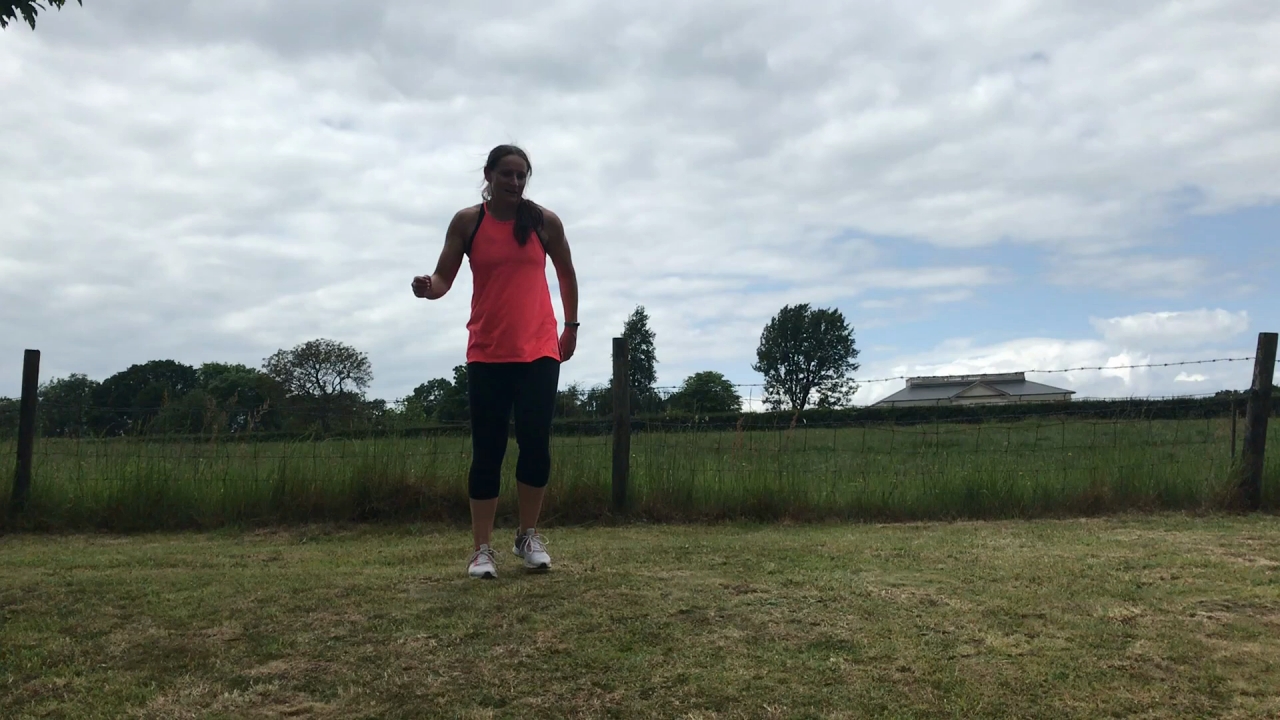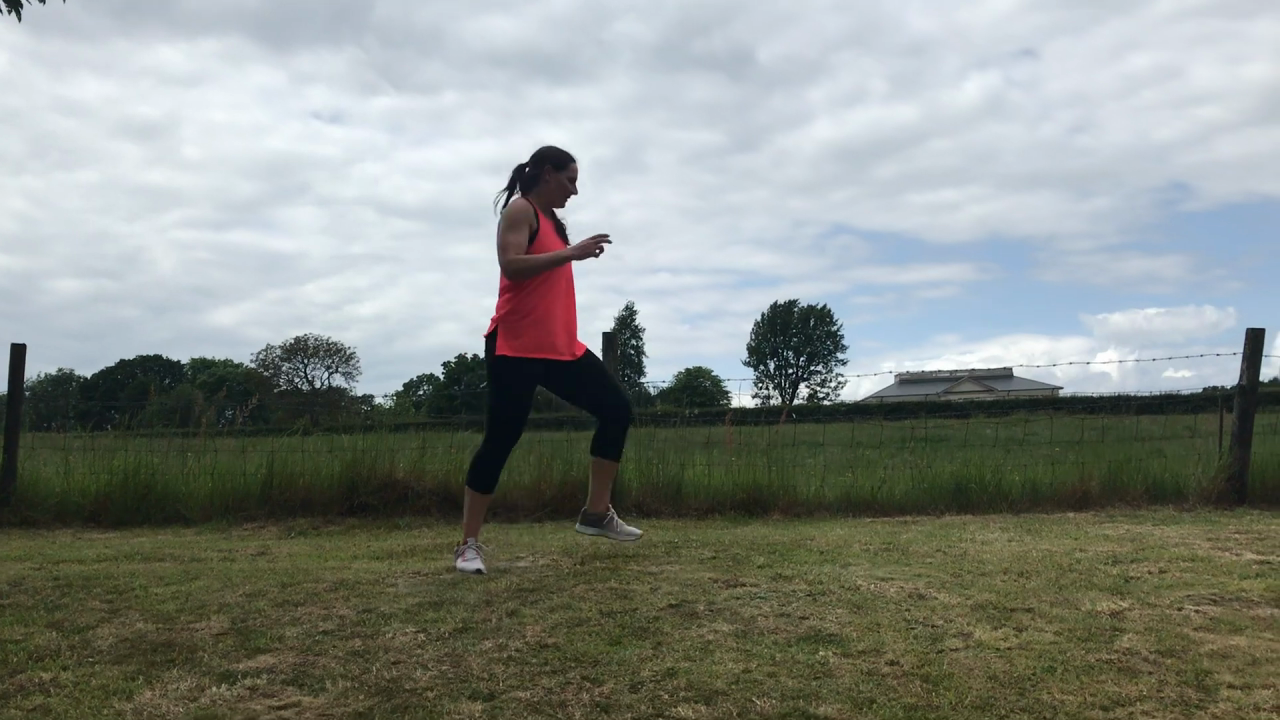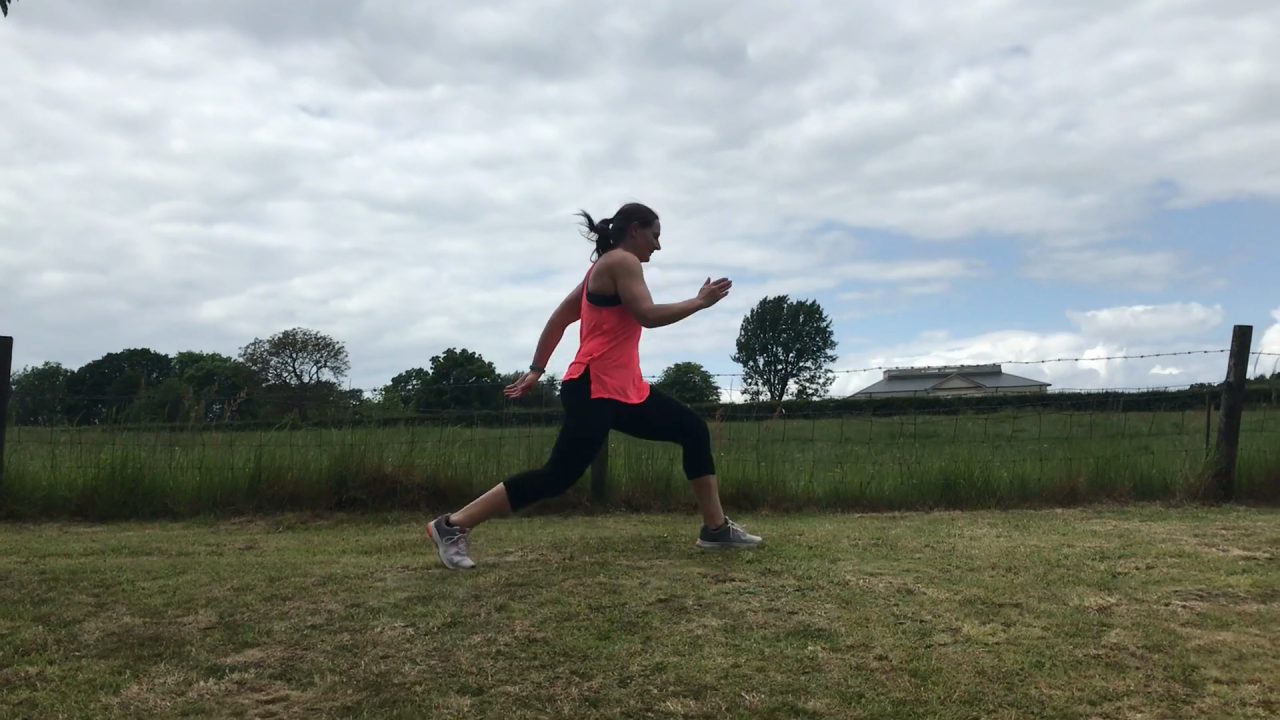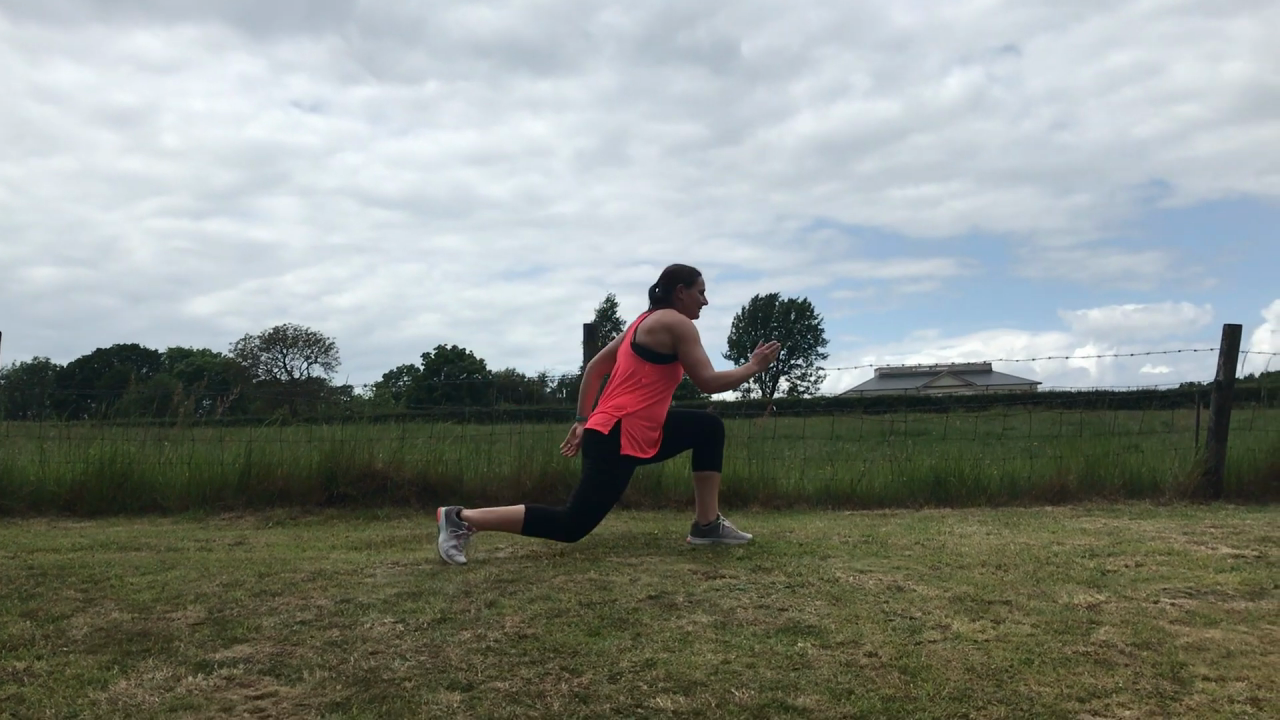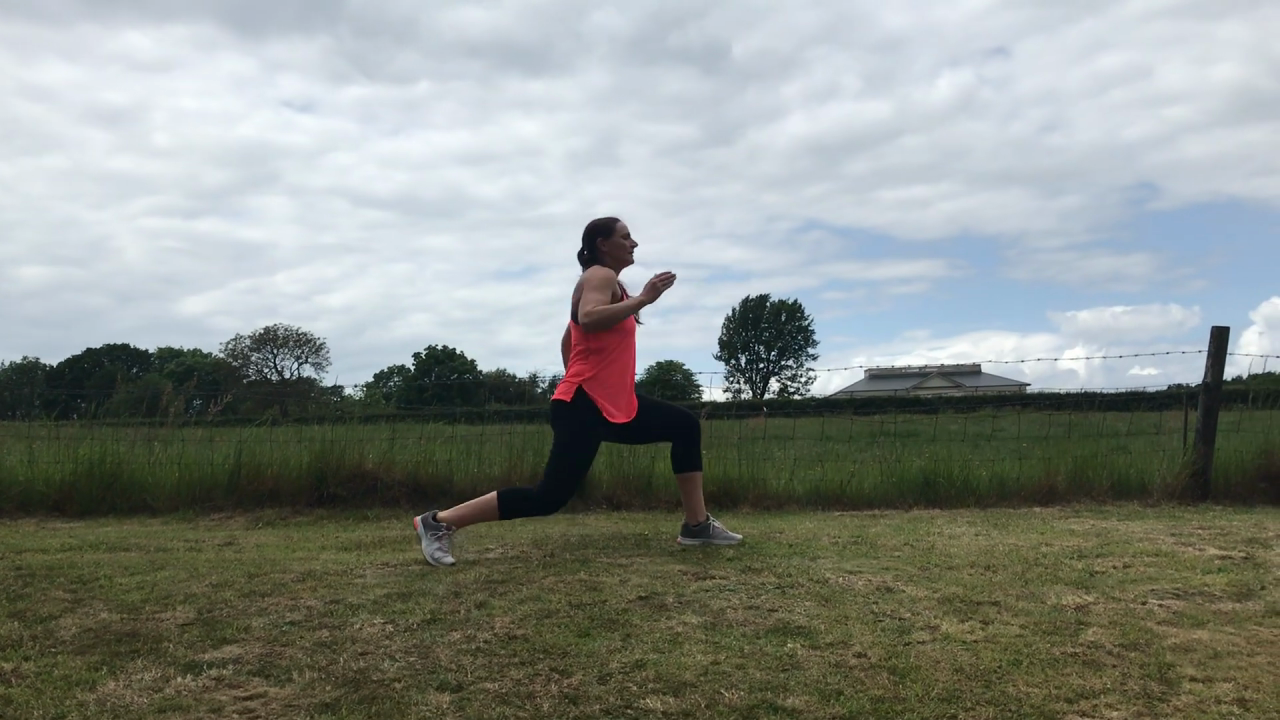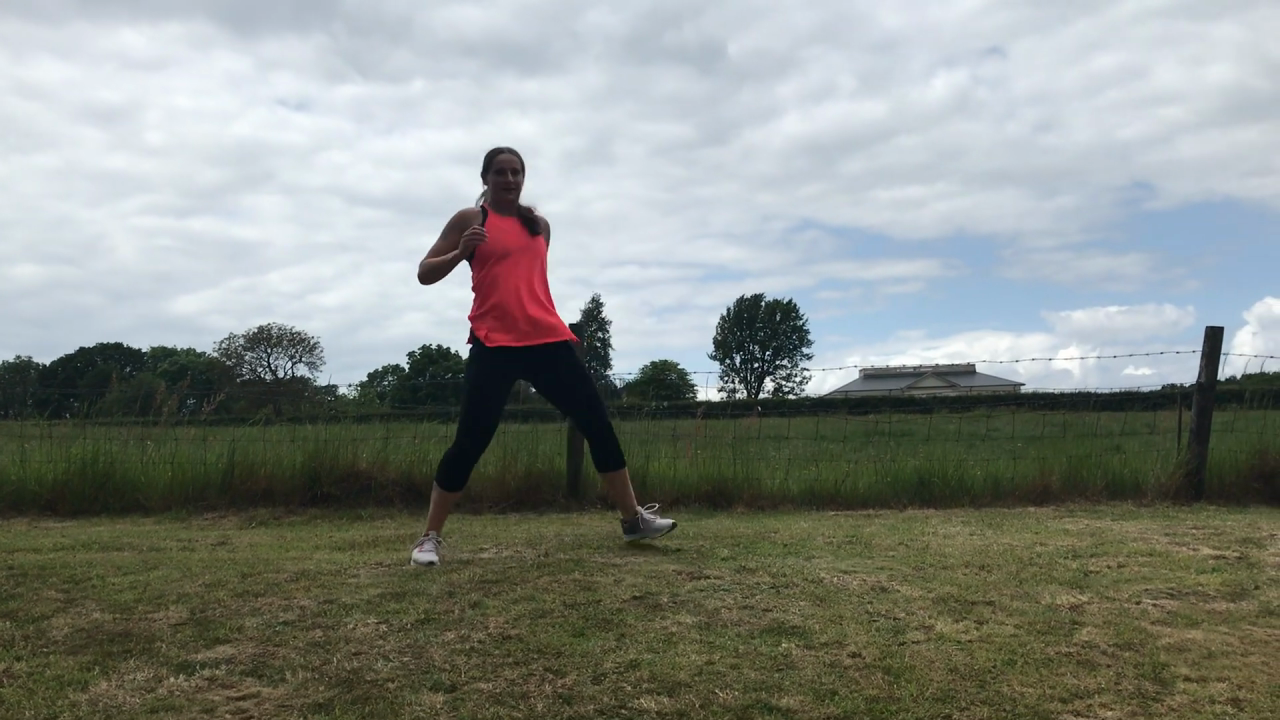
dt=0.3s
person 1, frame 1
left shoulder: (545, 222)
right shoulder: (468, 220)
left elbow: (566, 274)
right elbow: (443, 280)
left wrist: (571, 327)
right wrist: (428, 287)
left hip: (538, 352)
right hip: (488, 353)
left knee: (534, 441)
right knee: (488, 448)
left ankle: (530, 534)
right ankle: (481, 547)
person 1, frame 2
left shoulder: (554, 222)
right shoulder: (518, 211)
right elbow: (512, 269)
right wrist: (573, 253)
left hip: (563, 347)
right hip: (515, 348)
left knee: (618, 410)
right knee: (500, 441)
left ankle: (596, 512)
right ankle: (468, 543)
person 1, frame 3
left shoulder: (604, 268)
right shoulder: (621, 262)
left elbow: (558, 318)
right elbow: (647, 315)
left wrist: (536, 370)
right wrist: (701, 301)
left hip: (623, 391)
right hip: (596, 391)
left knee: (694, 429)
right knee: (557, 476)
left ankle: (715, 526)
right ankle: (453, 526)
person 1, frame 4
left shoulder: (646, 321)
right shoulder: (677, 324)
left elbow: (595, 367)
right elbow: (707, 382)
left wrist: (582, 422)
right wrist: (754, 366)
left hip: (636, 432)
right hip: (619, 438)
left knee: (710, 429)
right knee: (573, 525)
left ankle: (707, 522)
right ankle: (461, 518)
person 1, frame 5
left shoulder: (605, 282)
right shoulder: (599, 278)
left elbow: (570, 341)
right elbow: (589, 320)
right wrist: (643, 299)
left hip: (615, 401)
right hip: (583, 405)
left knee: (686, 424)
right knee: (551, 497)
left ankle: (696, 524)
right ankle: (438, 524)
person 1, frame 6
left shoulder: (538, 223)
right shoulder: (470, 219)
right elbow: (425, 273)
right wrist: (460, 252)
left hip: (549, 339)
right hip: (493, 343)
left knee: (596, 421)
right knee: (471, 440)
left ankle: (633, 517)
right ankle: (430, 536)
